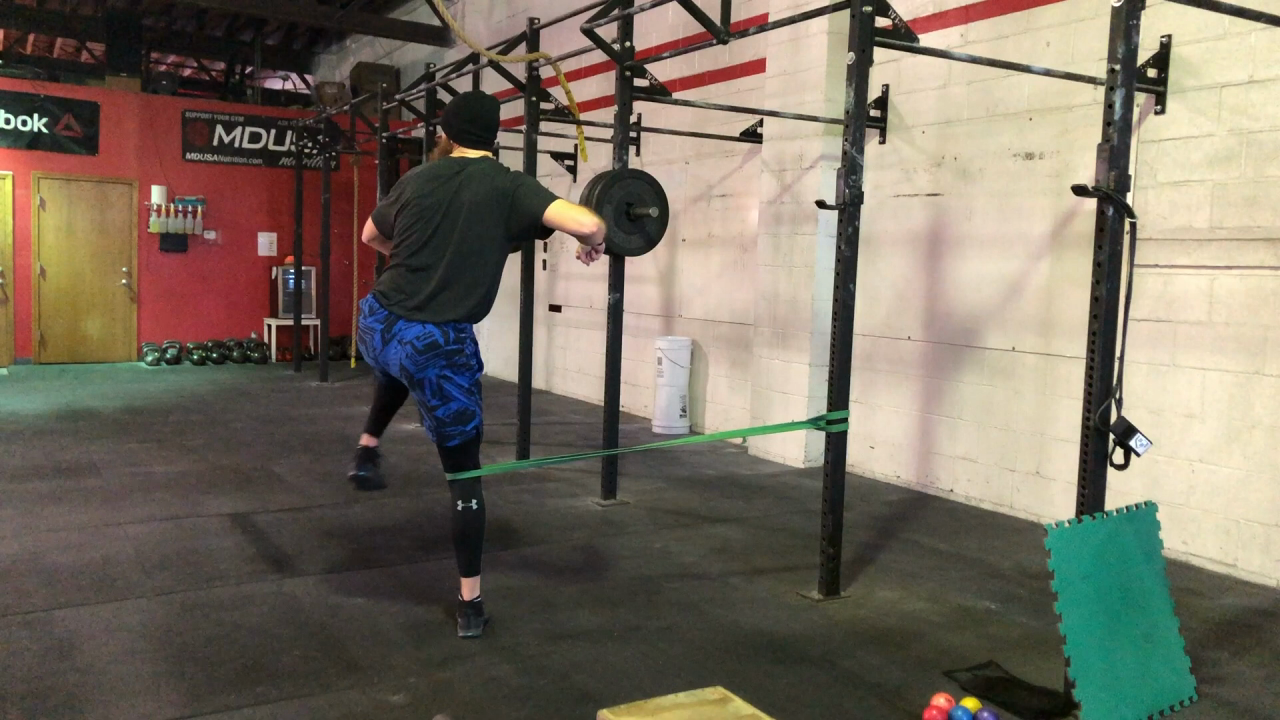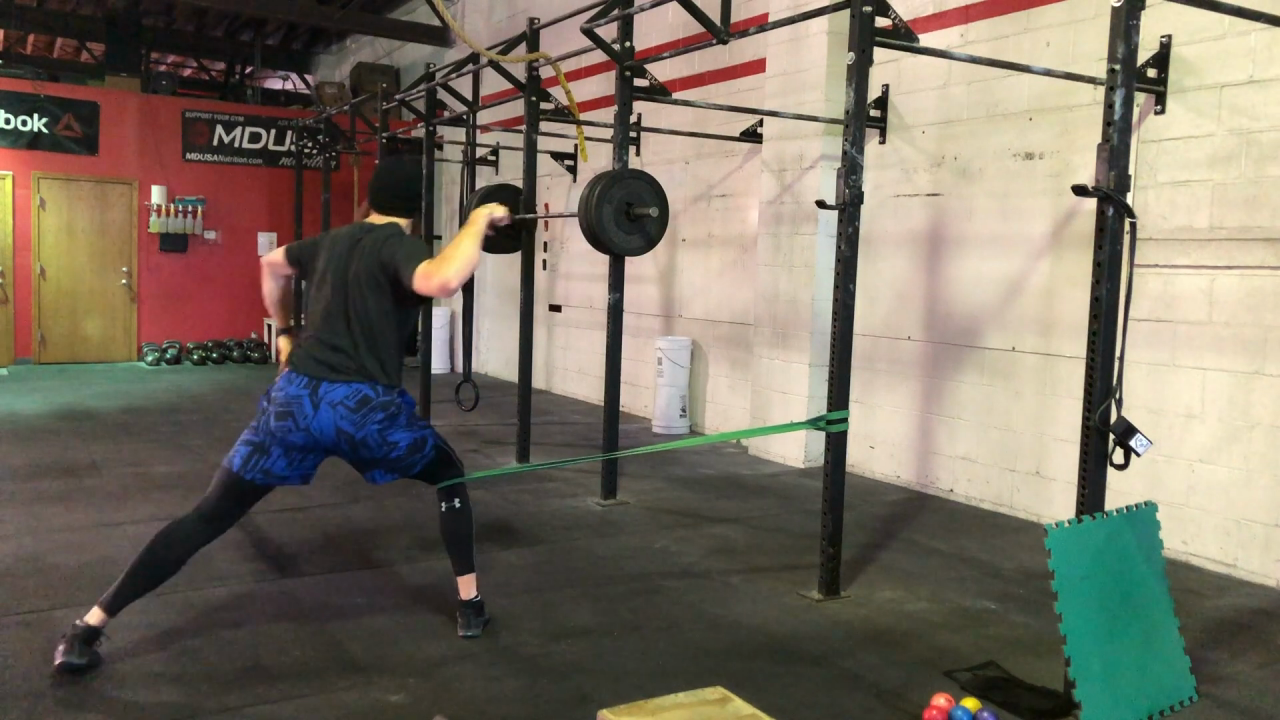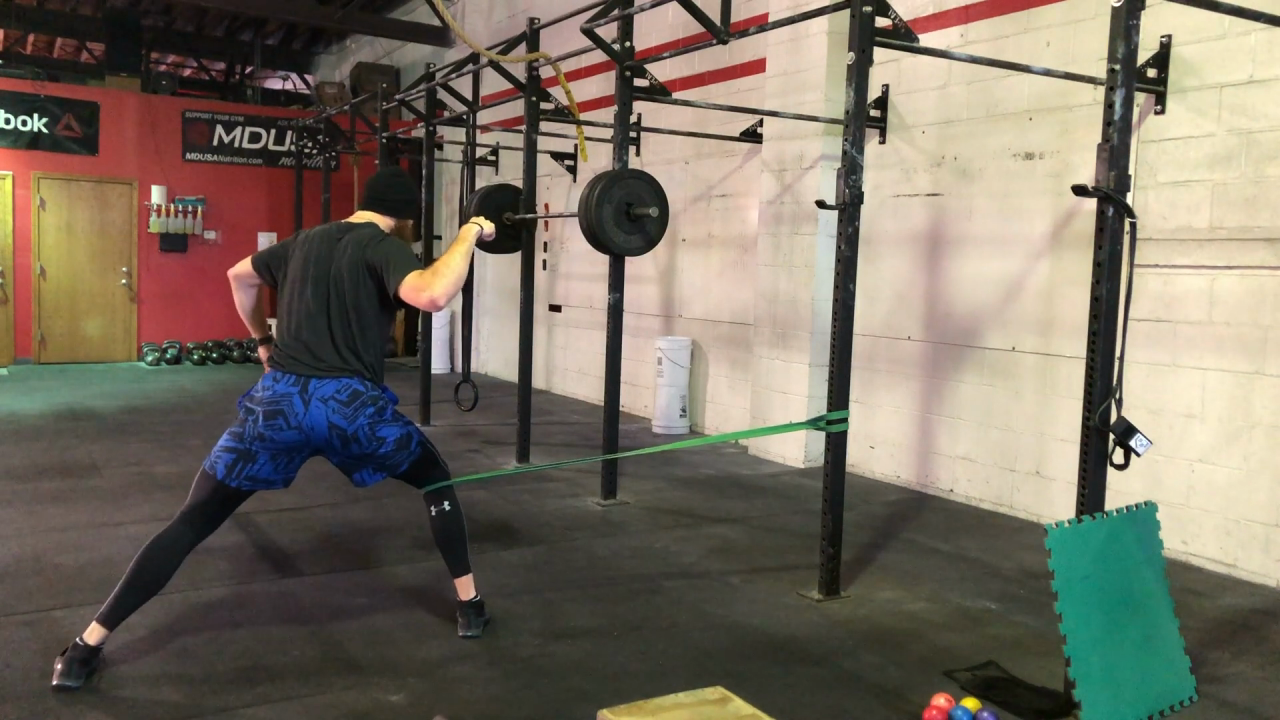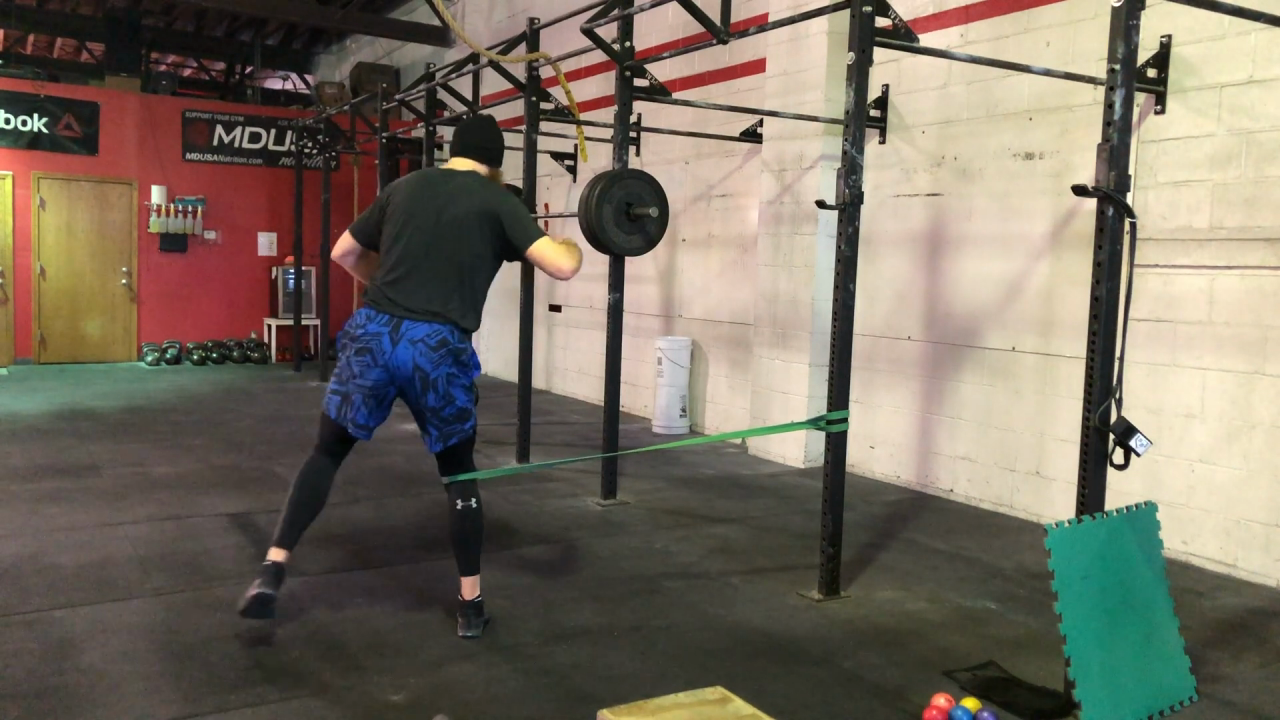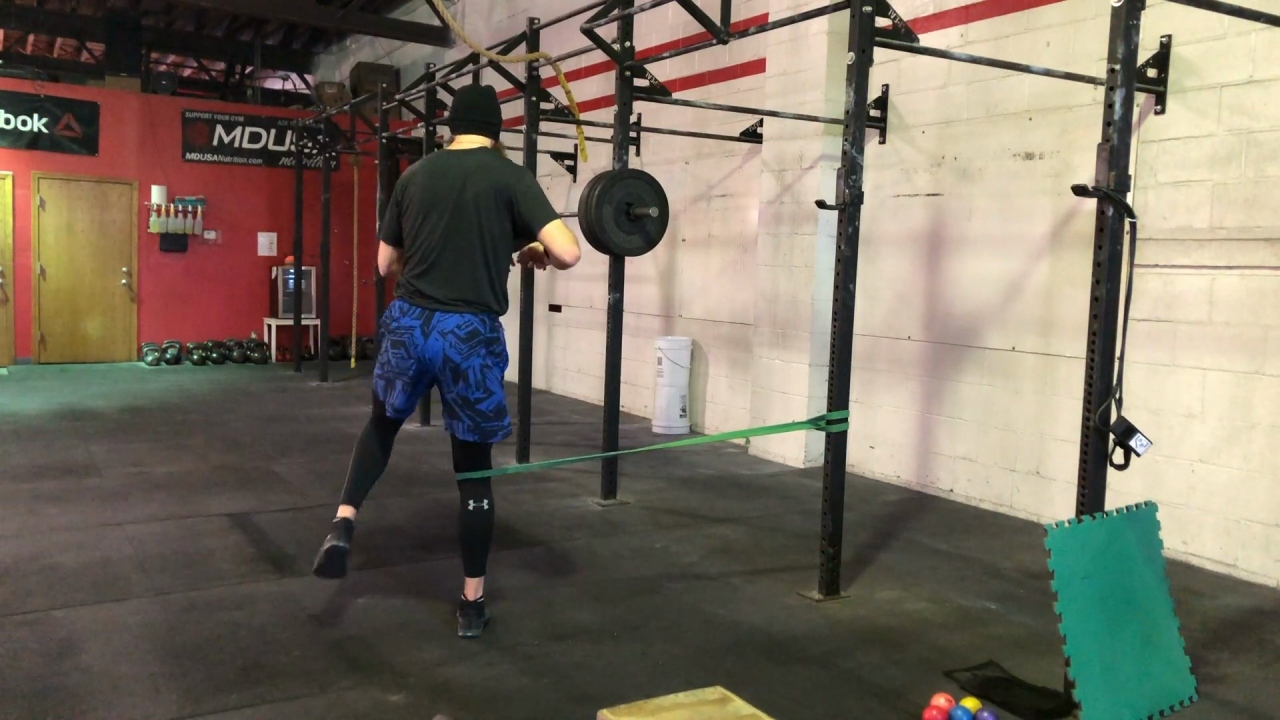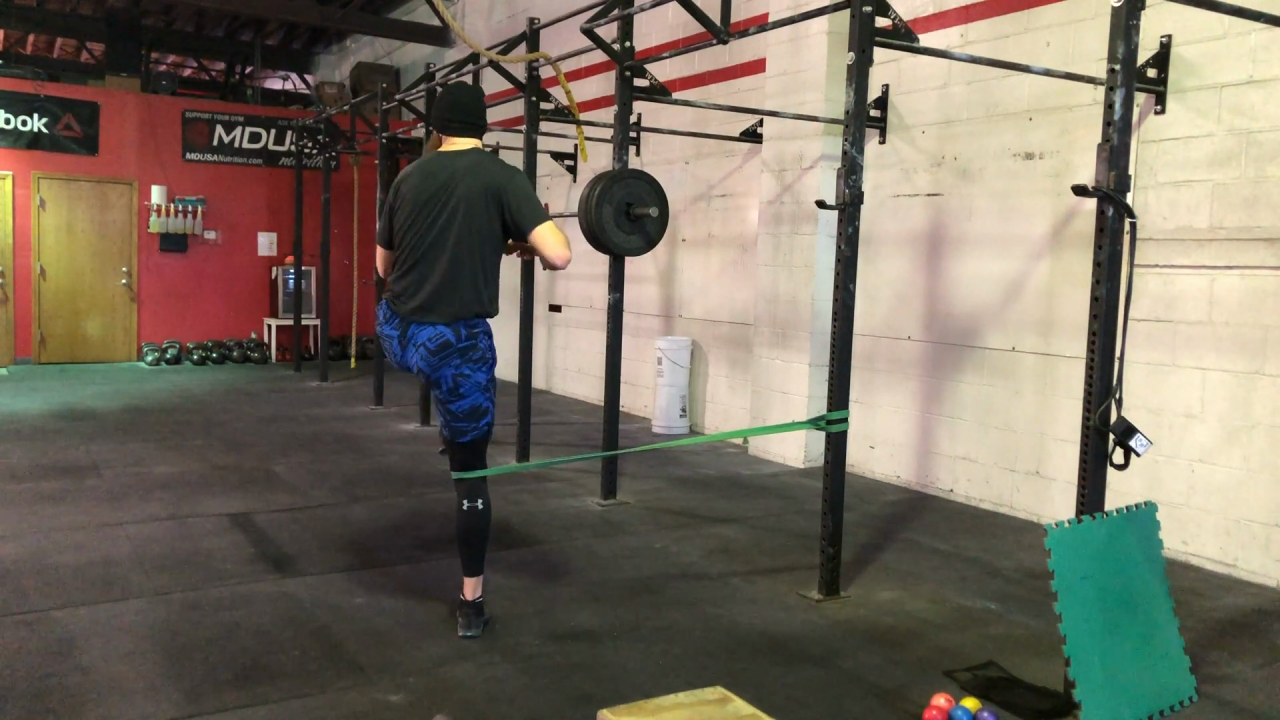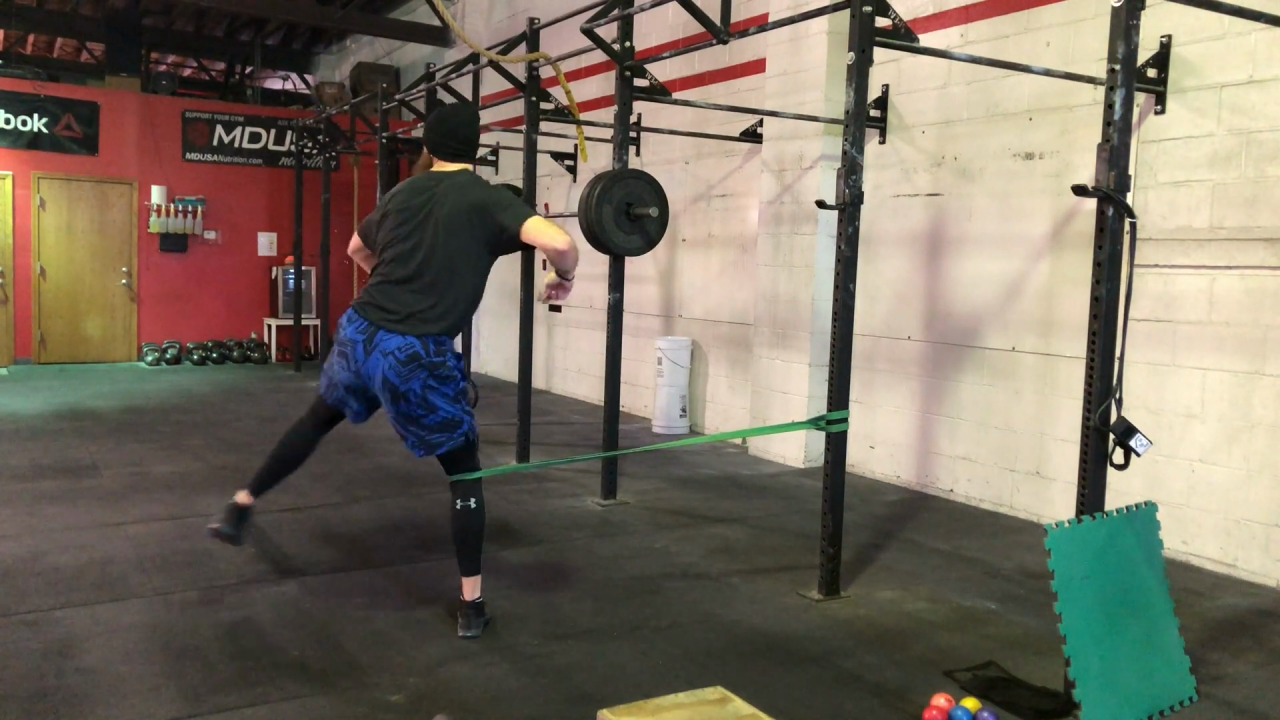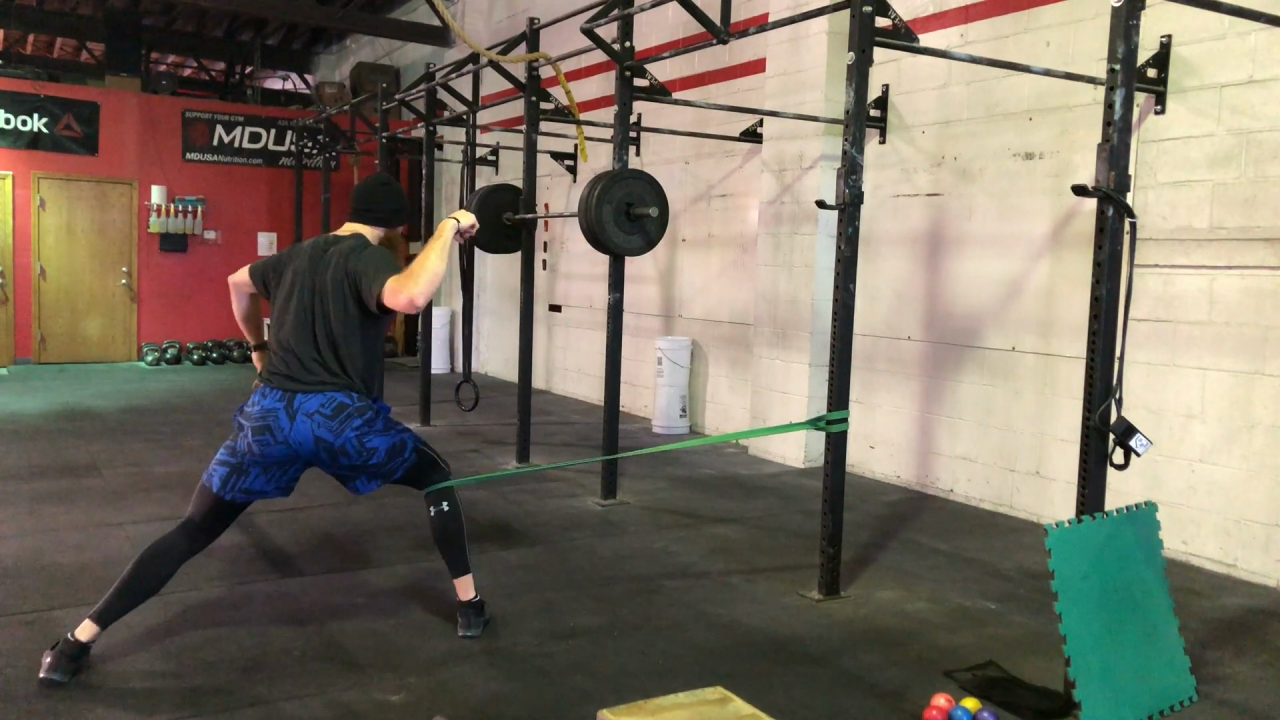
dt=0.7s
person 1, frame 1
left shoulder: (417, 179)
right shoulder: (506, 185)
left elbow: (371, 236)
right elbow: (585, 223)
right wrist: (591, 244)
left hip: (377, 319)
right hip: (437, 344)
right knee: (465, 472)
left ankle: (366, 450)
right ankle: (471, 605)
person 1, frame 2
left shoulder: (332, 241)
right shoulder: (402, 248)
left elbow: (271, 266)
right elbow: (439, 282)
left wrist: (285, 335)
right wrist: (480, 219)
left hip: (294, 398)
right hip: (365, 407)
left knee: (206, 519)
right knee: (449, 477)
left ankle: (86, 632)
right ankle: (469, 606)
person 1, frame 3
left shoulder: (306, 241)
right shoulder: (384, 249)
left elbow: (238, 276)
right elbow: (431, 294)
left wrist: (264, 338)
right wrist: (466, 236)
left hip: (277, 398)
right hip: (349, 404)
left knee: (191, 523)
right knee: (437, 480)
left ankle: (86, 647)
right ankle: (470, 607)
person 1, frame 4
left shoulder: (403, 187)
right shoulder: (497, 201)
left elbow: (343, 253)
right elbow: (562, 267)
right wrist: (573, 243)
left hip: (371, 331)
right hip: (437, 347)
left knee: (327, 452)
right knee: (458, 472)
left ankle: (272, 571)
right ankle: (470, 605)
person 1, frame 5
left shoulder: (414, 176)
right shoulder: (510, 177)
left elbow: (386, 265)
right elbow: (568, 253)
right wrist: (536, 255)
left hip: (407, 323)
right hip: (470, 334)
left knee: (383, 422)
right knee: (473, 470)
left ankle: (342, 527)
right ankle: (471, 604)
person 1, frame 6
left shoulder: (408, 177)
right shoulder: (501, 178)
right elbow: (558, 255)
right wrist: (522, 247)
left hip: (395, 329)
right hip: (453, 340)
right knee: (471, 471)
left ankle: (449, 434)
right ankle: (471, 603)
person 1, frame 7
left shoulder: (403, 192)
right shoulder: (487, 198)
left elbow: (358, 250)
right elbow: (556, 242)
right wrist: (564, 279)
left hip: (357, 332)
right hip: (419, 357)
left knee: (318, 419)
right knee: (465, 474)
left ankle: (239, 508)
right ankle: (471, 606)
person 1, frame 8
left shoulder: (299, 255)
right shoulder: (367, 260)
left elbow: (238, 285)
right elbow: (409, 297)
left wrist: (258, 348)
right wrist: (447, 228)
left hip: (268, 411)
right hip: (337, 417)
left knee: (191, 532)
right knee: (437, 477)
left ankle: (77, 642)
right ankle: (470, 607)
